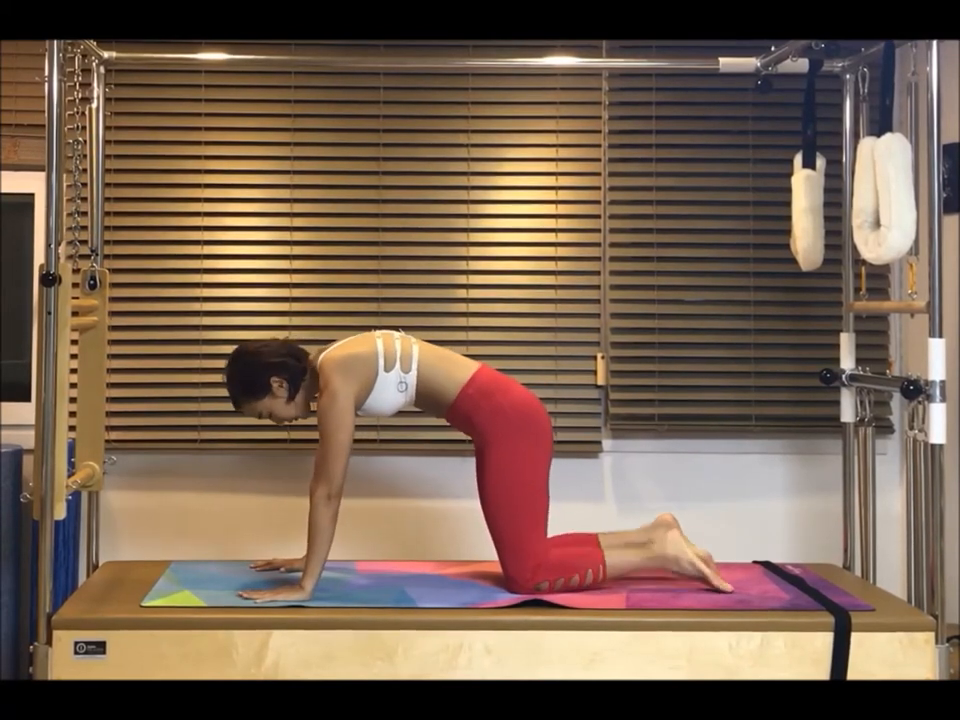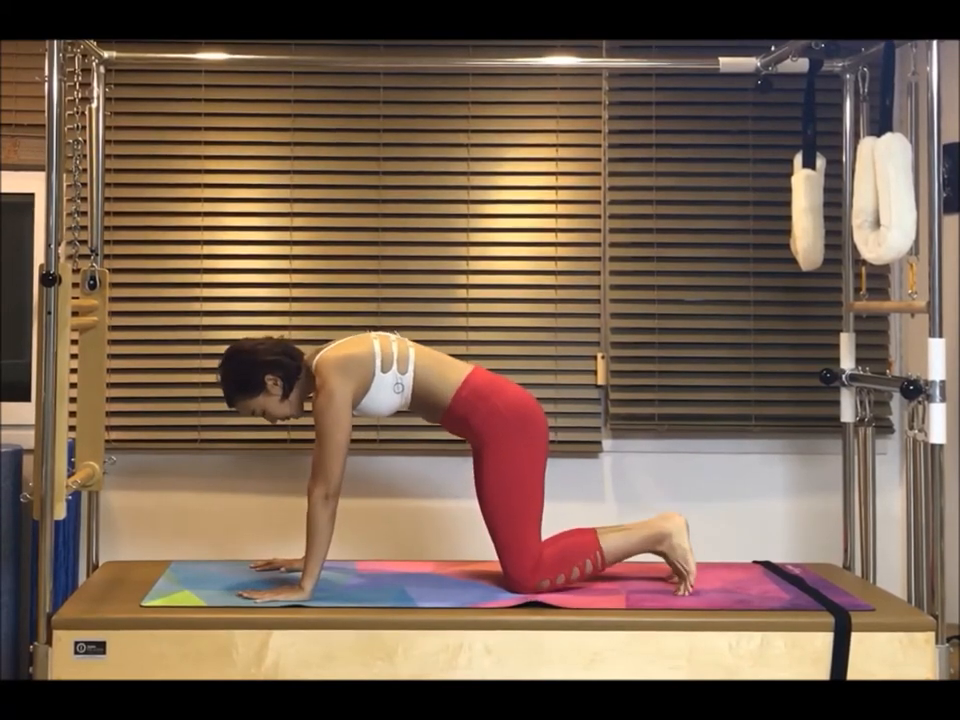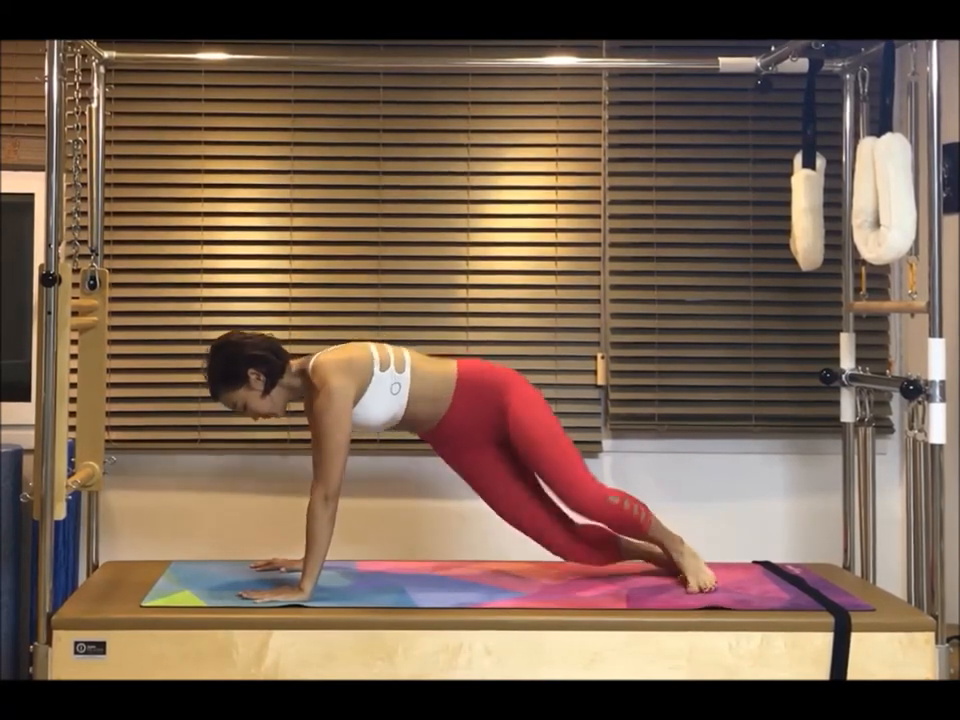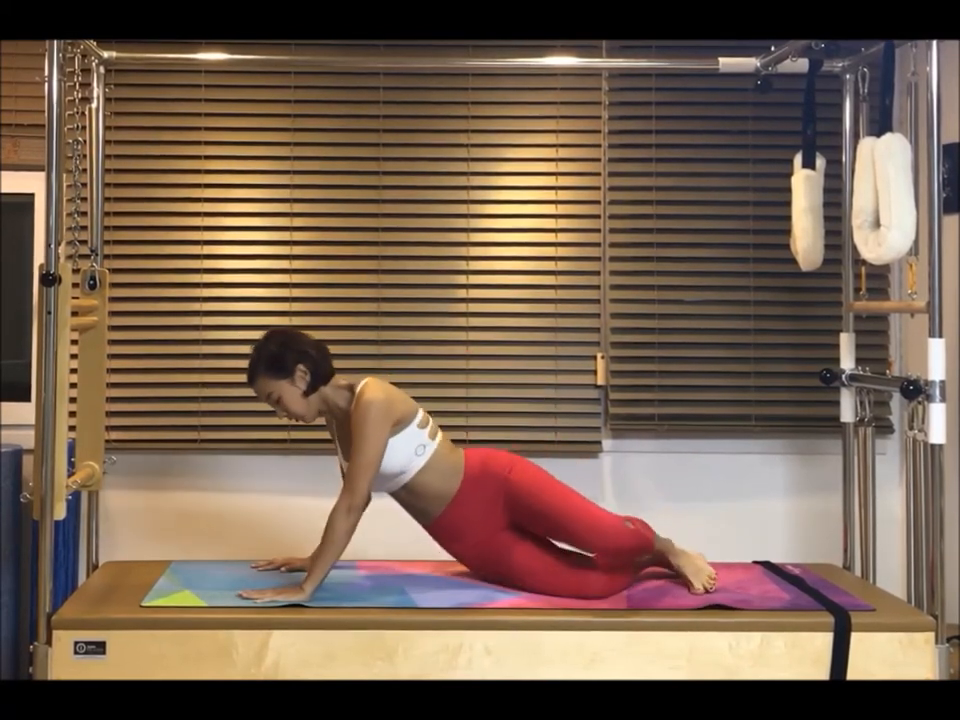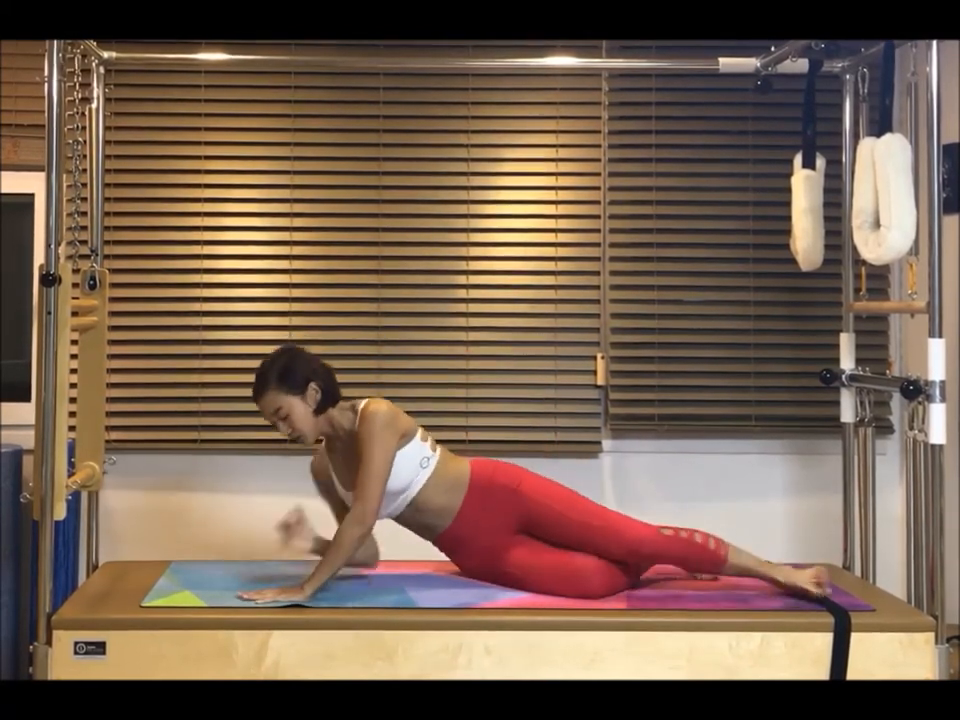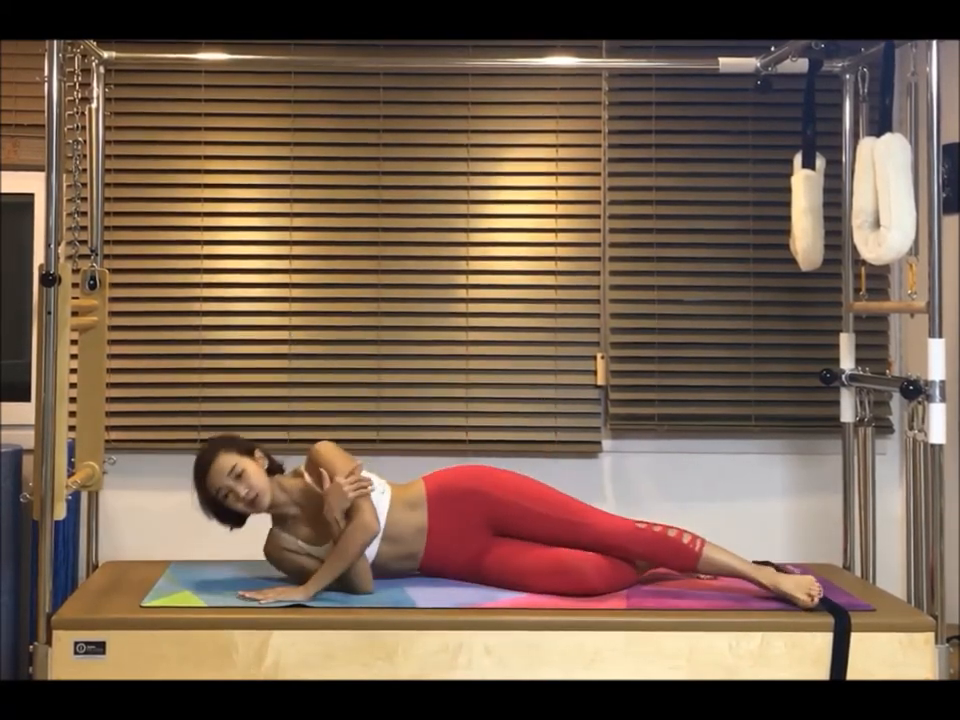
dt=0.5s
person 1, frame 1
left shoulder: (334, 378)
right shoulder: (334, 367)
left elbow: (327, 490)
right elbow: (324, 482)
left wrist: (306, 583)
right wrist: (312, 557)
left hip: (506, 419)
right hip: (502, 417)
left knee: (528, 576)
right knee: (527, 557)
left ankle: (665, 552)
right ankle: (654, 537)
person 1, frame 2
left shoulder: (332, 379)
right shoulder: (325, 369)
left elbow: (326, 492)
right elbow: (322, 483)
left wrist: (305, 585)
right wrist: (307, 558)
left hip: (502, 418)
right hip: (495, 419)
left knee: (527, 575)
right knee: (525, 559)
left ankle: (659, 535)
right ankle: (654, 530)
person 1, frame 3
left shoulder: (330, 379)
right shoulder: (312, 393)
left elbow: (326, 493)
right elbow: (325, 488)
left wrist: (305, 585)
right wrist: (307, 559)
left hip: (493, 395)
right hip: (456, 437)
left knee: (585, 497)
right knee: (564, 540)
left ankle: (675, 545)
right ankle: (648, 552)
person 1, frame 4
left shoulder: (372, 400)
right shoulder: (338, 418)
left elbow: (351, 504)
right elbow: (355, 503)
left wrist: (306, 589)
right wrist: (313, 560)
left hip: (494, 481)
right hip: (467, 535)
left knee: (607, 534)
left ankle: (669, 551)
right ankle: (650, 562)
person 1, frame 5
left shoulder: (374, 416)
right shoulder: (323, 468)
left elbow: (363, 515)
right elbow: (363, 552)
left wrist: (306, 587)
right wrist: (319, 545)
left hip: (500, 493)
right hip: (478, 548)
left knee: (633, 537)
right knee: (591, 579)
left ankle: (777, 572)
right ankle: (661, 567)
person 1, frame 6
left shoulder: (320, 457)
right shoulder: (280, 546)
left elbow: (366, 525)
right elbow: (360, 582)
left wrist: (305, 589)
right wrist: (334, 524)
left hip: (464, 499)
right hip: (460, 559)
left knee: (612, 530)
right knee: (592, 576)
left ankle: (767, 577)
right ankle: (656, 571)
